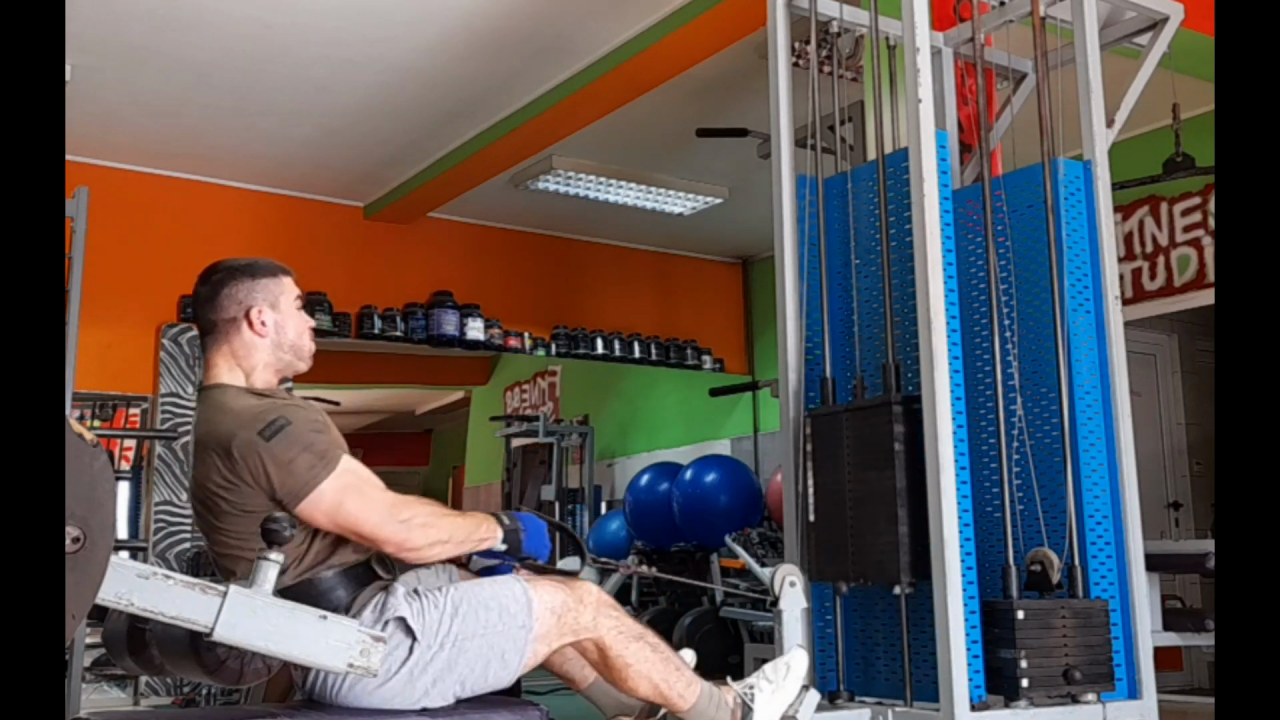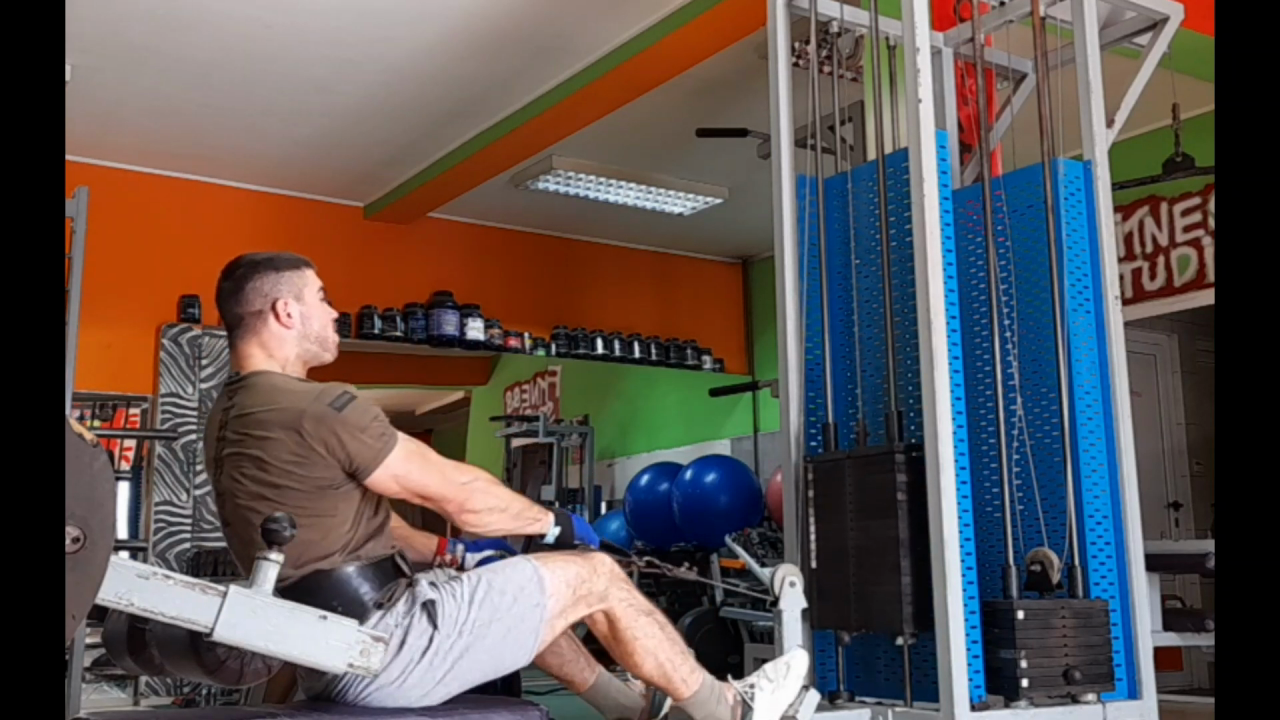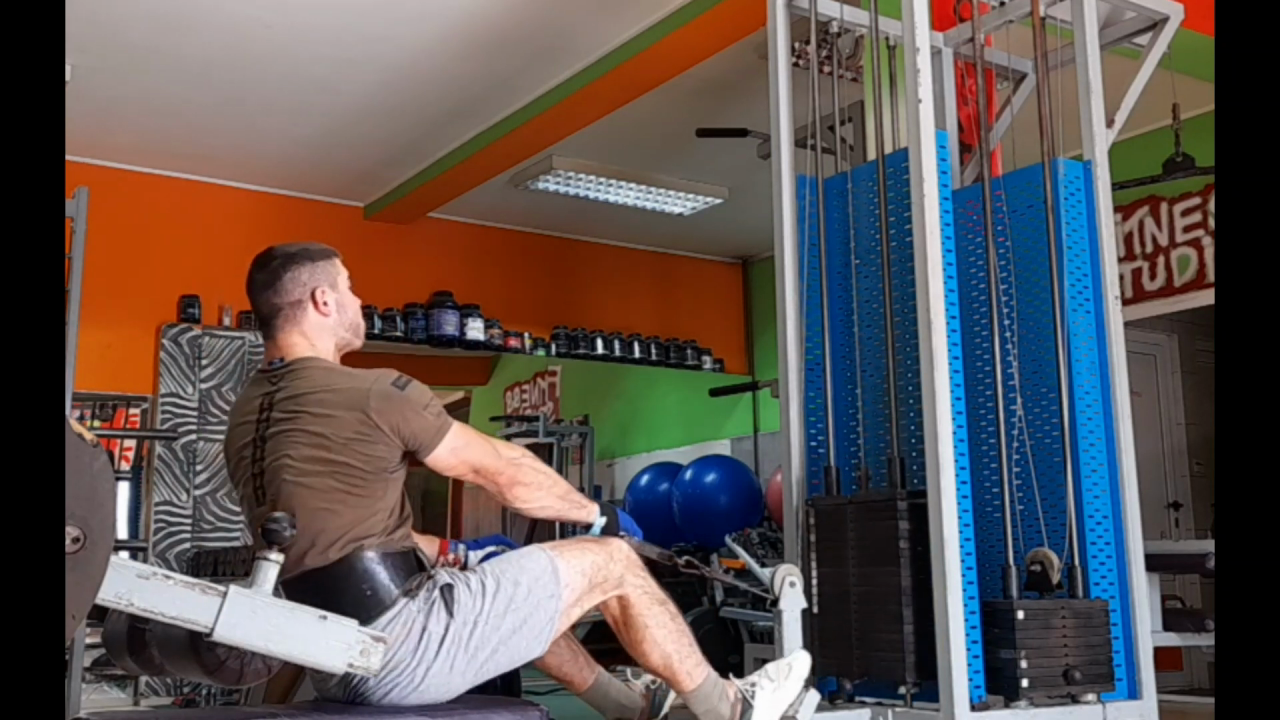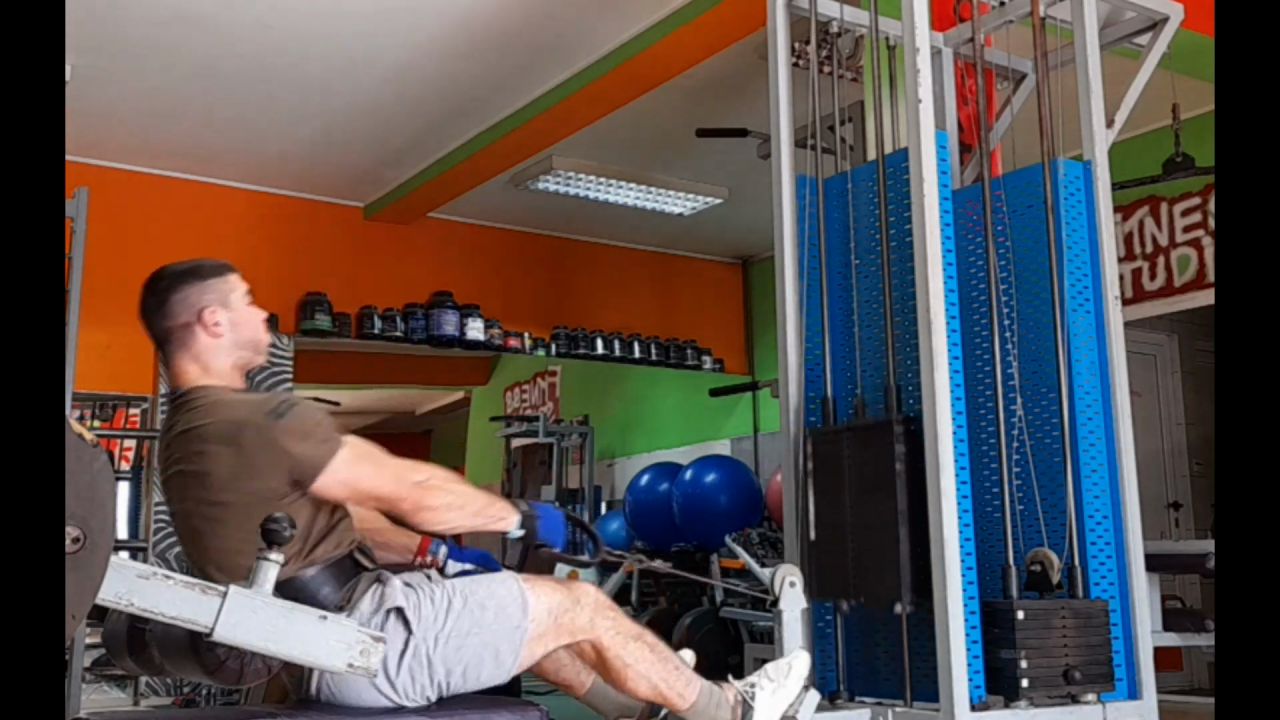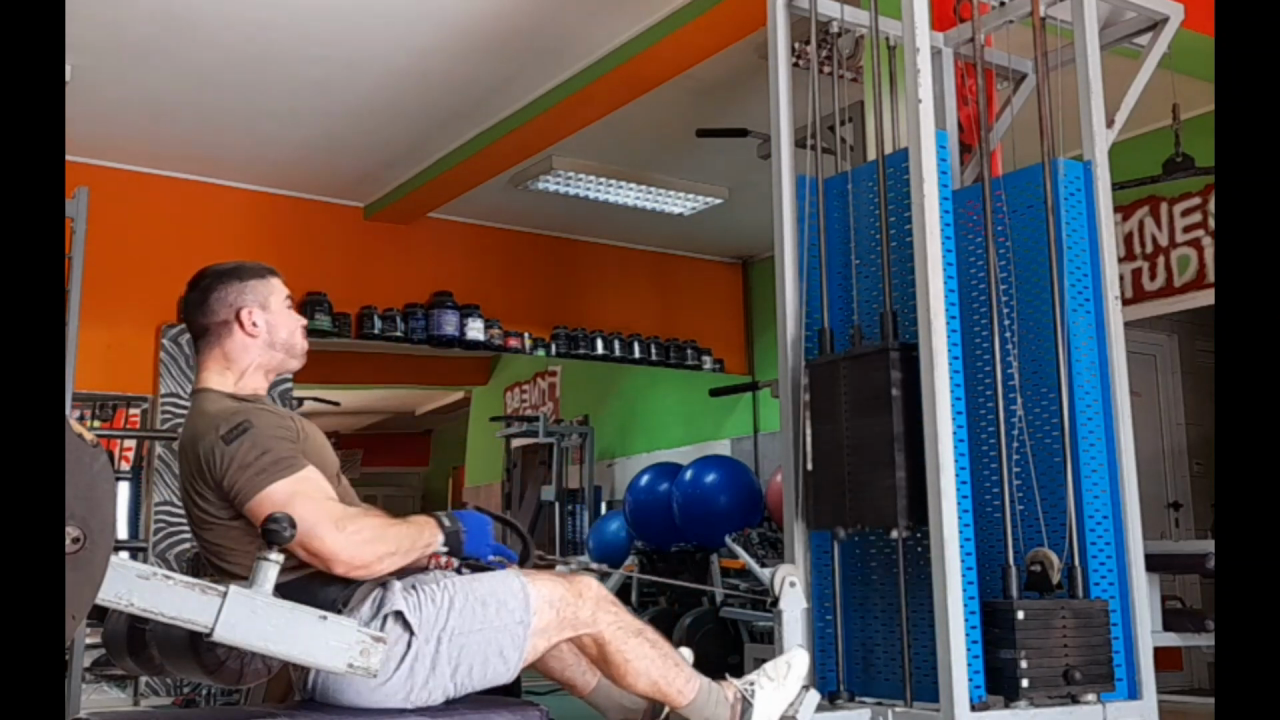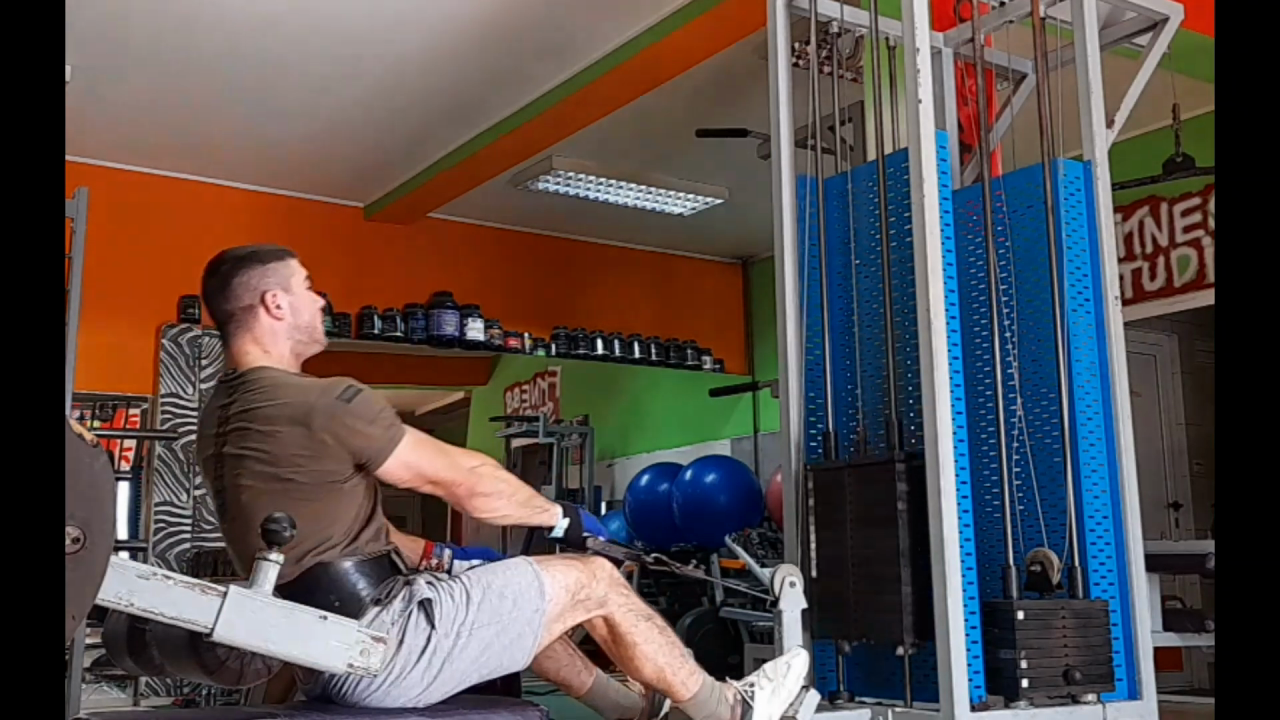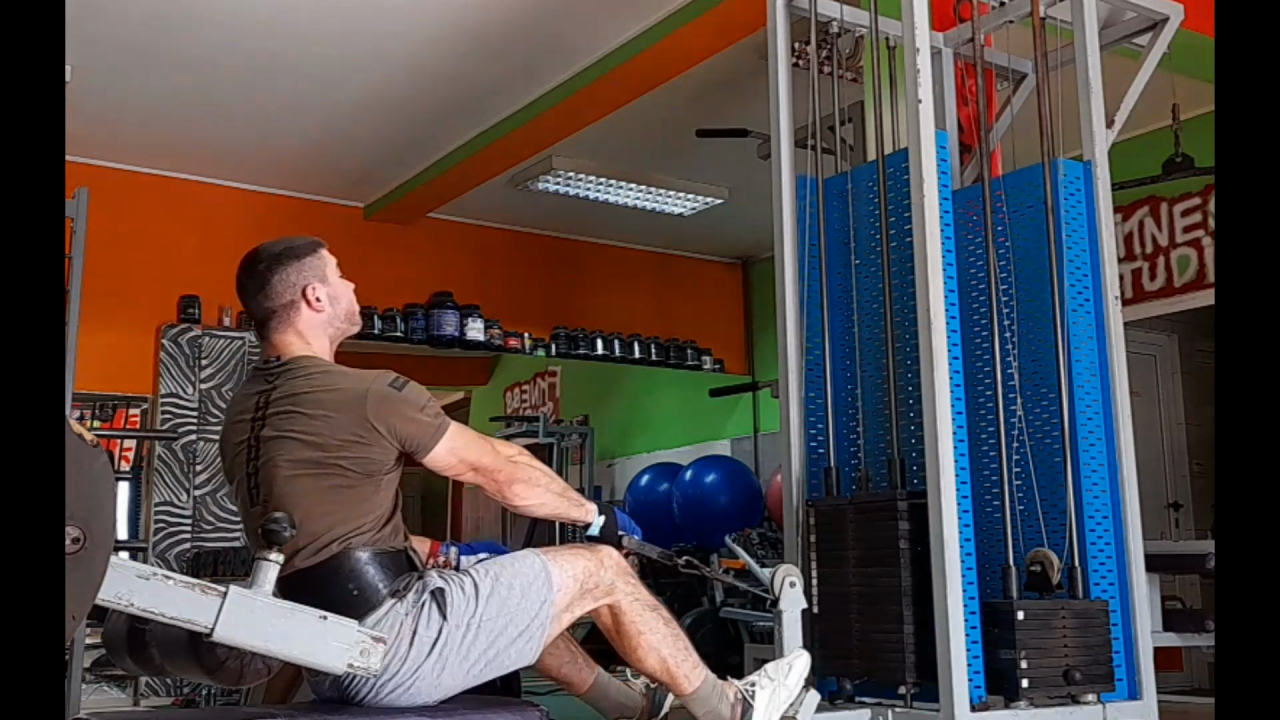
dt=0.4s
person 1, frame 1
left shoulder: (236, 414)
right shoulder: (261, 426)
left elbow: (366, 511)
right elbow: (397, 528)
left wrist: (478, 543)
right wrist: (500, 530)
left knee: (512, 584)
right knee: (581, 604)
person 1, frame 2
left shoulder: (231, 418)
right shoulder: (319, 409)
right elbow: (456, 493)
left wrist: (450, 553)
right wrist: (554, 523)
right hip: (381, 650)
left knee: (511, 586)
right knee: (594, 575)
person 1, frame 3
left shoulder: (248, 416)
right shoulder: (374, 394)
right elbow: (505, 472)
left wrist: (451, 552)
right wrist: (600, 515)
right hip: (398, 643)
left knee: (515, 584)
right knee: (611, 561)
person 1, frame 4
left shoulder: (193, 427)
right shoulder: (264, 419)
right elbow: (406, 488)
left wrist: (432, 554)
right wrist: (520, 518)
left knee: (501, 588)
right knee: (579, 606)
person 1, frame 5
left shoulder: (234, 419)
right shoulder: (233, 429)
left elbow: (336, 526)
right elbow: (348, 547)
left wrist: (436, 549)
right wrist: (441, 532)
left knee: (512, 592)
right knee: (582, 600)
person 1, frame 6
left shoulder: (221, 417)
right shoulder: (323, 405)
right elbow: (463, 480)
left wrist: (430, 557)
right wrist: (561, 517)
right hip: (381, 646)
left knee: (504, 595)
right knee: (593, 581)
person 1, frame 7
left shoulder: (247, 410)
right shoulder: (367, 395)
right elbow: (502, 471)
right wrist: (596, 515)
right hip: (391, 642)
left knee: (520, 589)
right knee: (601, 569)
